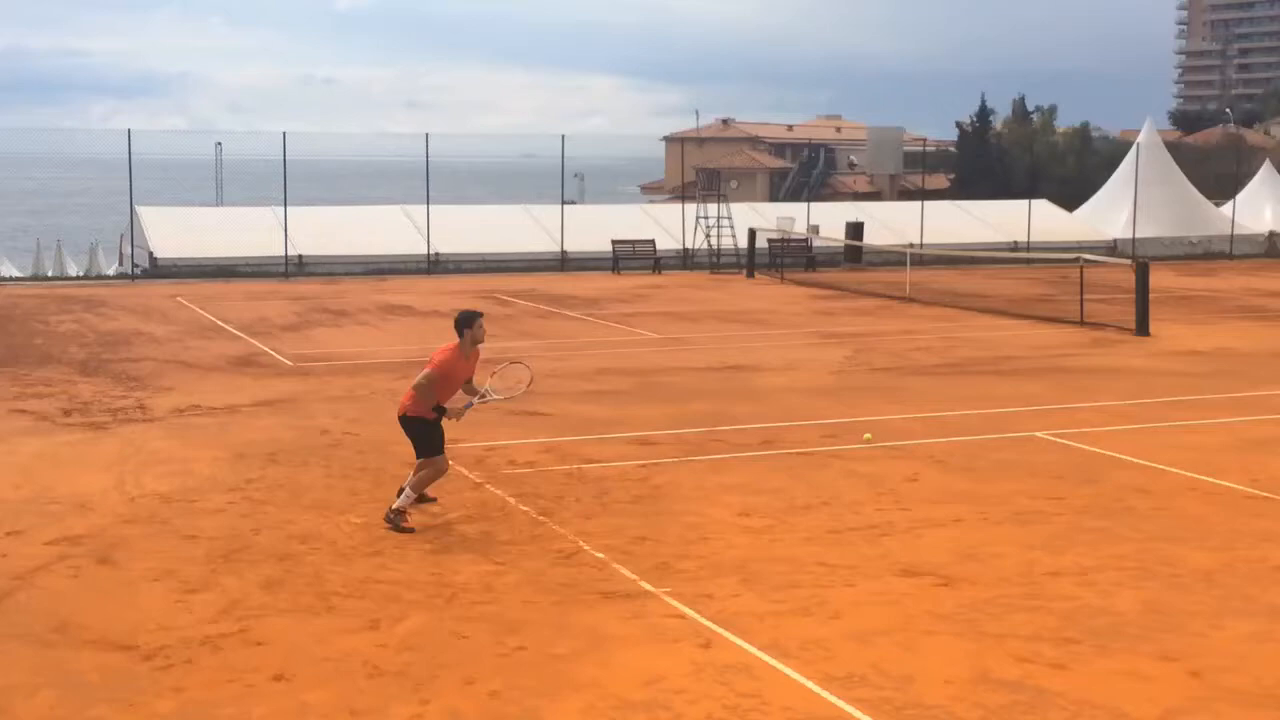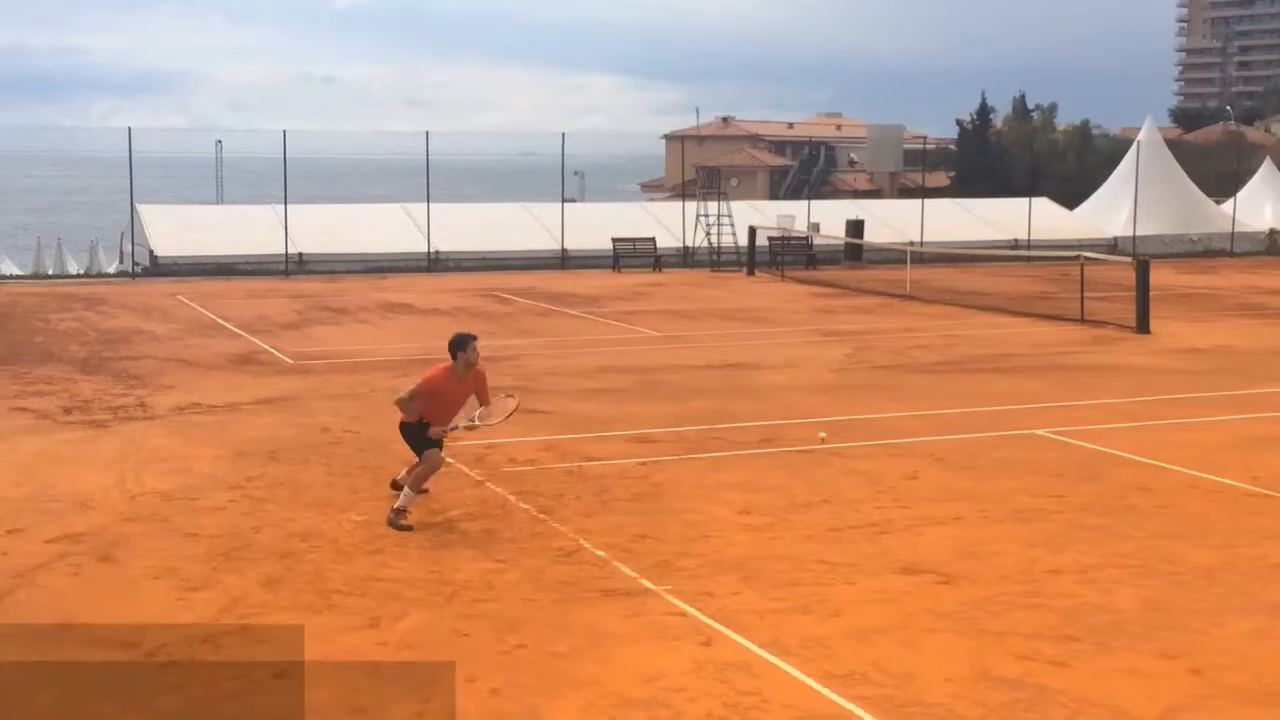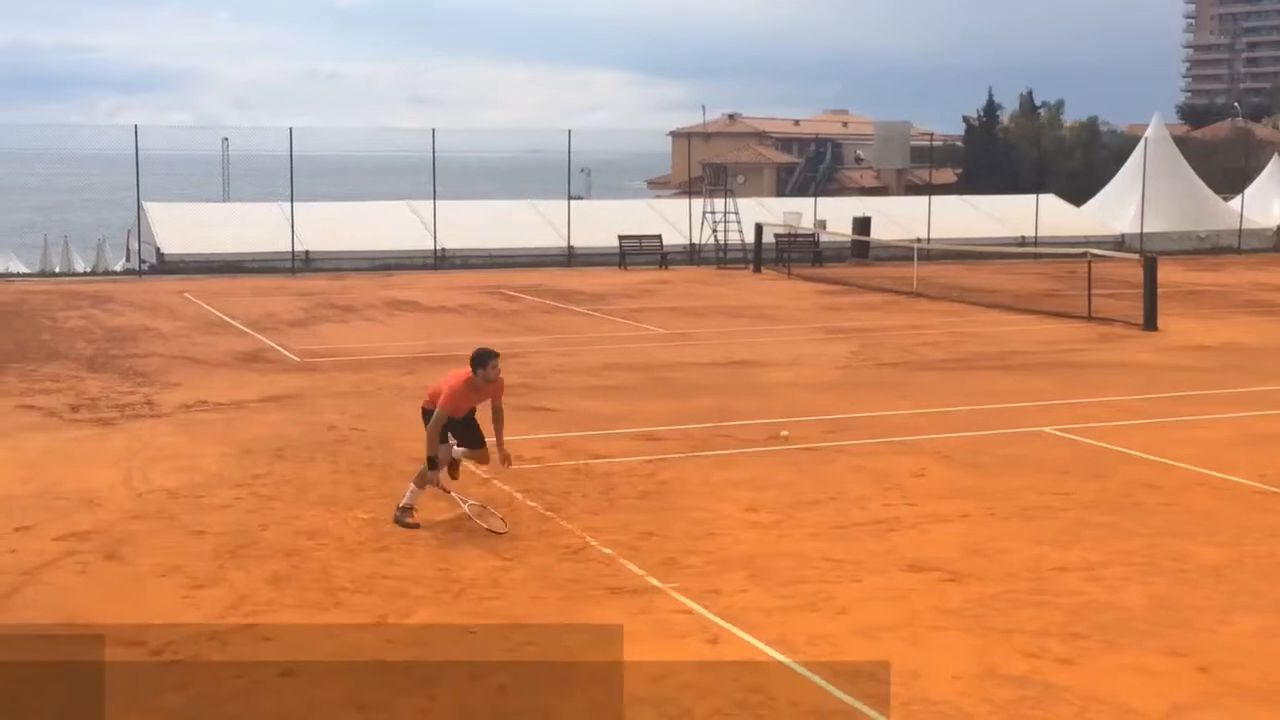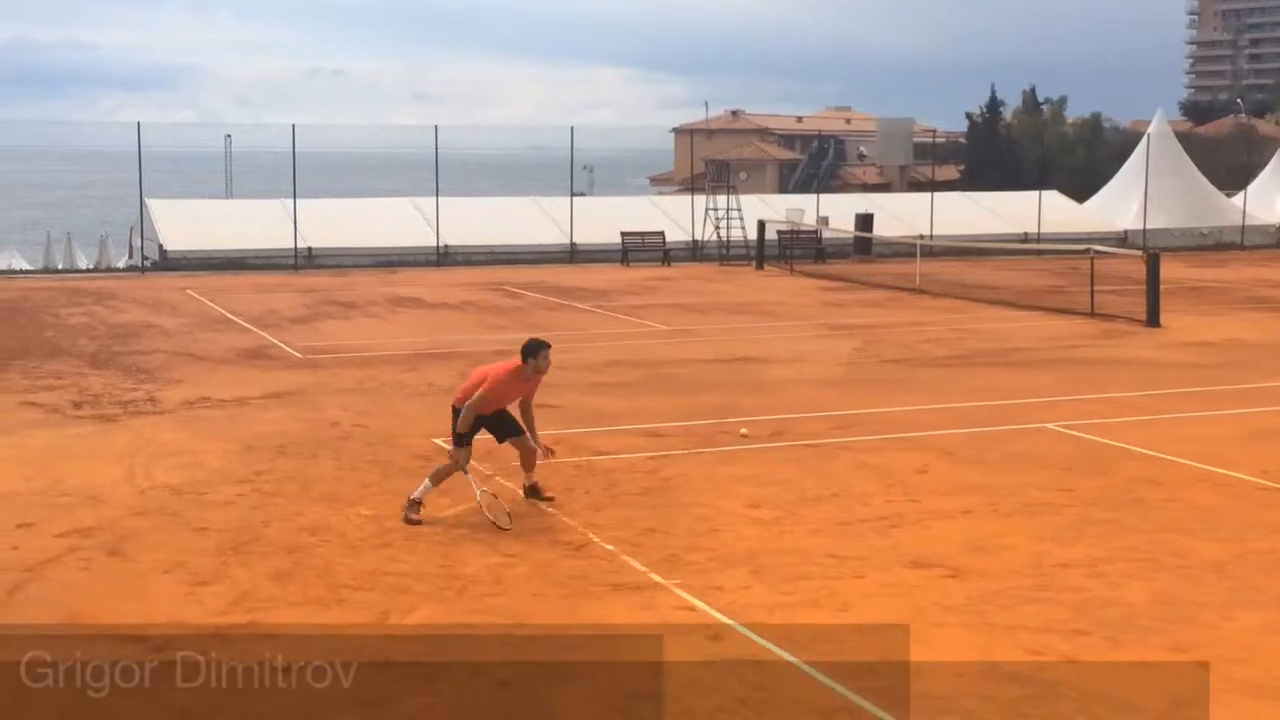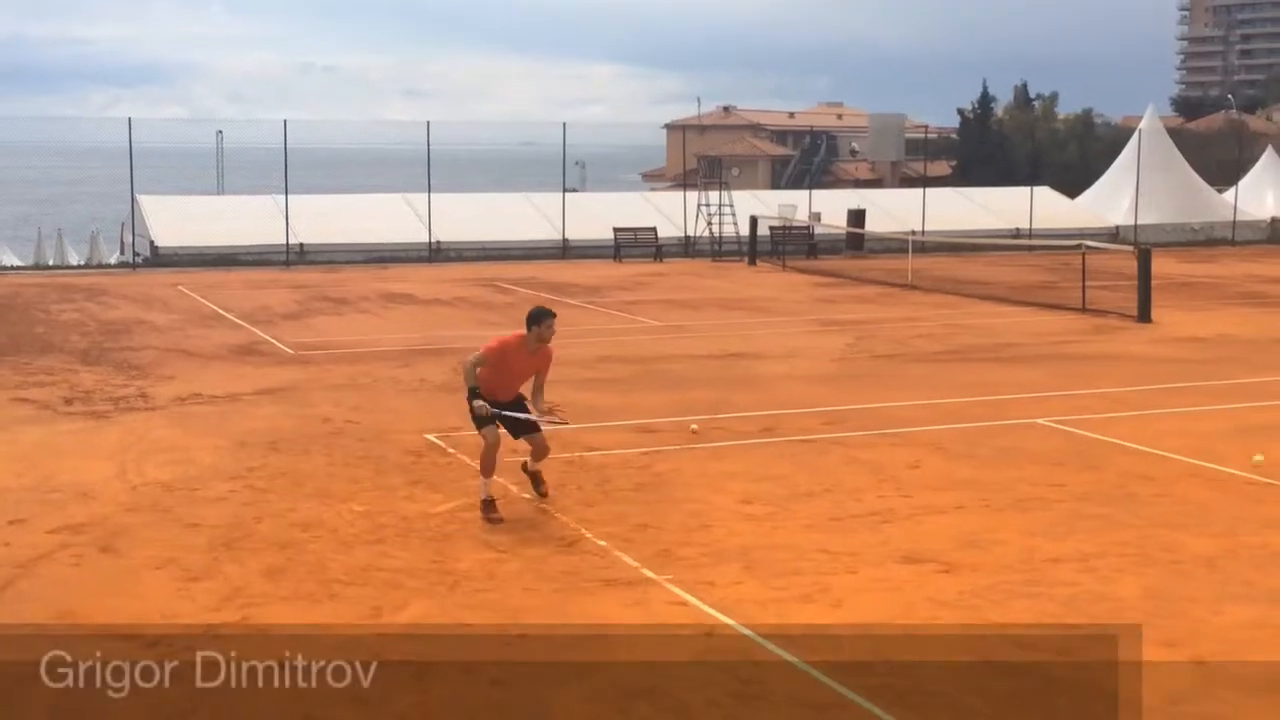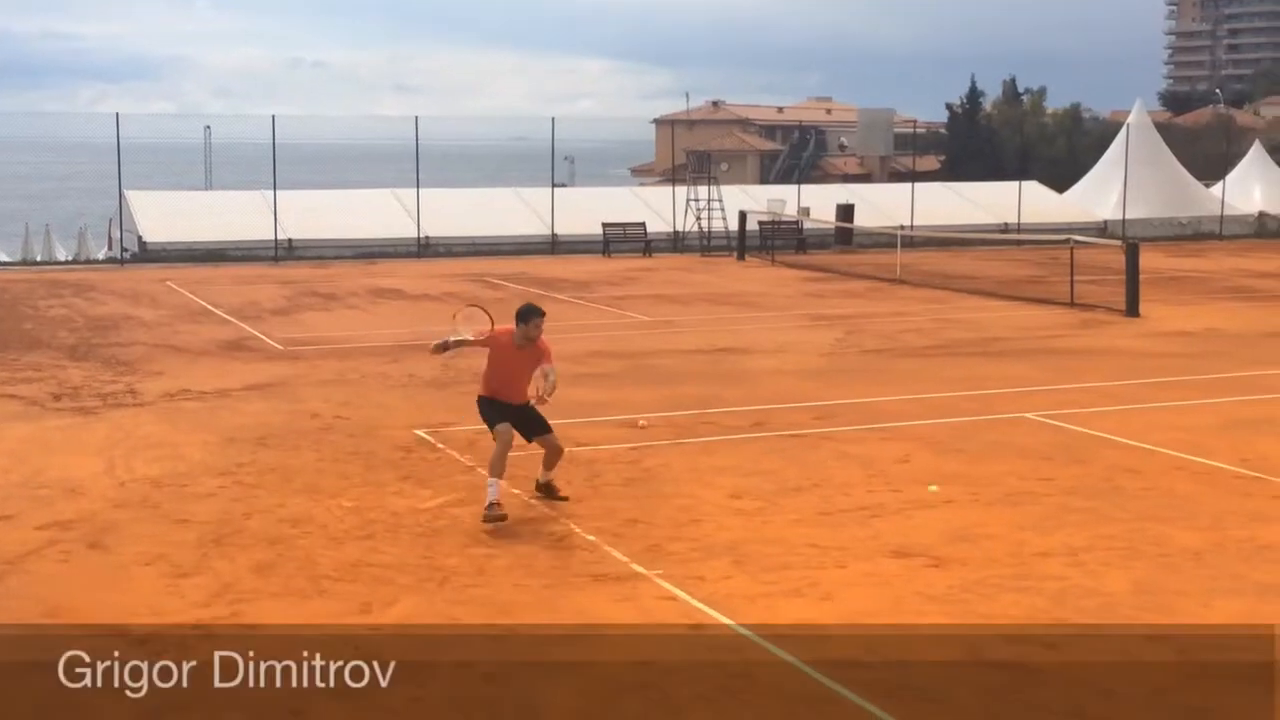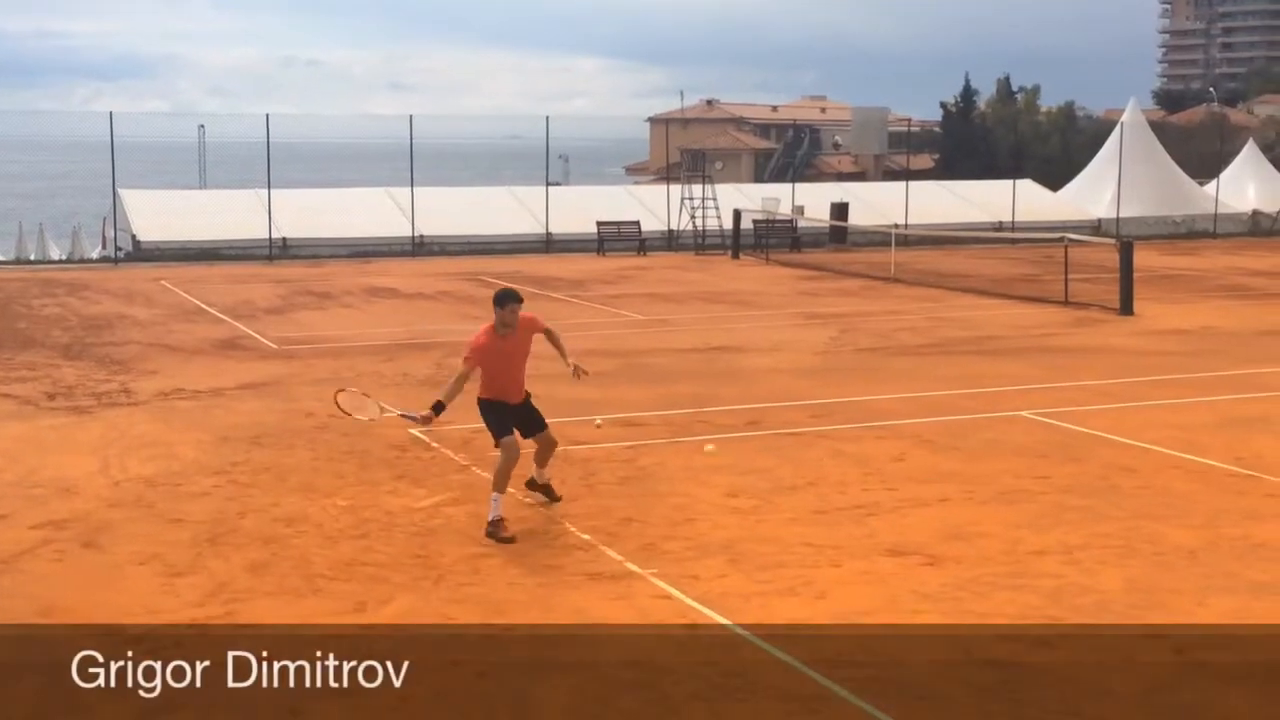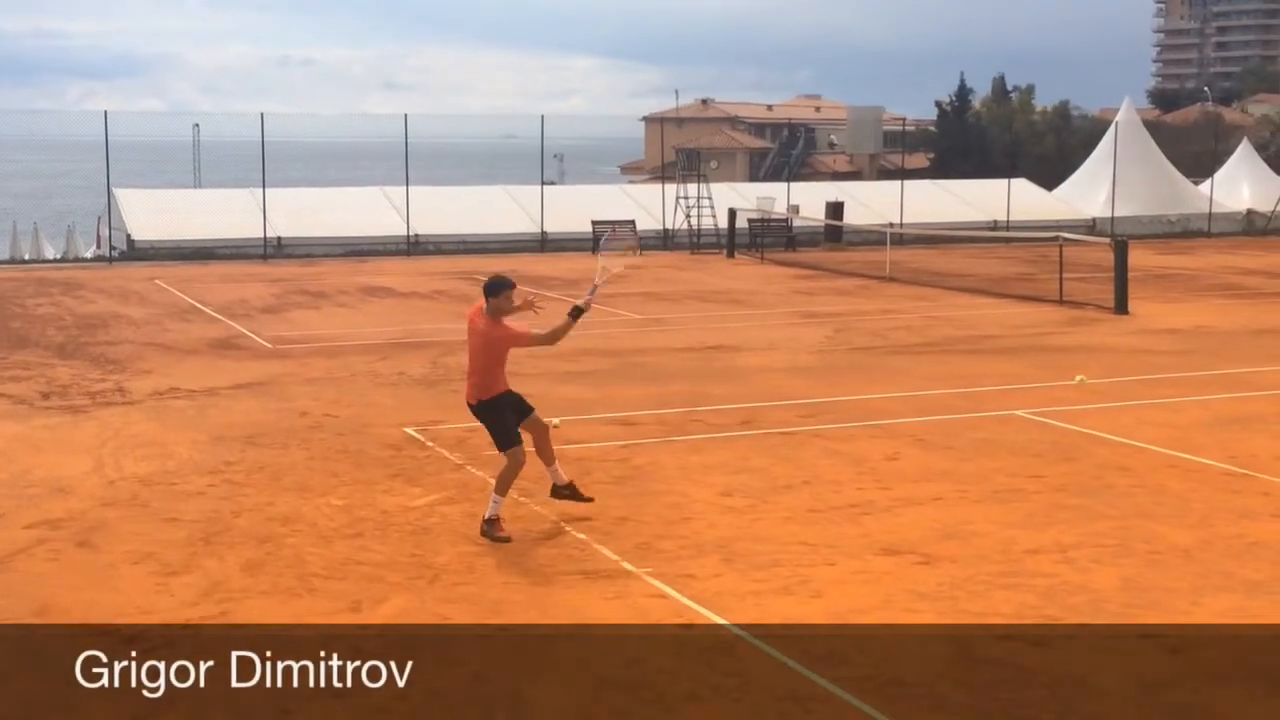
dt=0.2s
person 1, frame 1
left shoulder: (473, 354)
right shoulder: (447, 357)
left elbow: (468, 385)
right elbow: (418, 386)
left wrist: (478, 393)
right wrist: (443, 410)
left hip: (430, 413)
right hip: (414, 413)
left knee: (433, 461)
right knee: (440, 466)
left ankle: (412, 490)
right ankle: (397, 511)
person 1, frame 2
left shoulder: (478, 375)
right shoulder: (437, 375)
left elbow: (485, 407)
right elbow: (402, 401)
right wrist: (426, 428)
left hip: (439, 423)
right hip: (415, 423)
left knee: (429, 462)
right knee: (434, 462)
left ankle: (401, 482)
right ankle: (399, 509)
person 1, frame 3
left shoulder: (496, 383)
right shoulder: (456, 388)
left elbow: (497, 410)
right elbow: (433, 427)
left wrist: (501, 447)
right wrist: (431, 465)
left hip: (462, 410)
right hip: (435, 408)
left knee: (481, 457)
right knee: (441, 458)
left ankle: (455, 453)
right ankle: (405, 507)
person 1, frame 4
left shoulder: (536, 377)
right shoulder: (504, 377)
left elbow: (526, 407)
right elbow: (470, 407)
left wrist: (536, 440)
right wrist: (459, 445)
left hip: (494, 409)
right hip: (466, 406)
left knee: (529, 450)
right knee: (460, 459)
left ankle: (531, 485)
right ankle: (415, 500)
person 1, frame 5
left shoulder: (546, 353)
right shoulder: (508, 343)
left elbow: (538, 390)
right elbow: (471, 364)
left wrist: (541, 406)
right wrist: (474, 397)
left hip: (509, 399)
right hip: (483, 396)
left knee: (541, 446)
right knee: (492, 441)
left ankle: (531, 467)
right ankle: (487, 498)
person 1, frame 6
left shoulder: (541, 348)
right shoulder: (497, 337)
left elbow: (551, 378)
right elbow: (462, 341)
left wrist: (545, 394)
right wrist: (445, 345)
left hip: (520, 403)
right hip: (492, 400)
left knee: (555, 447)
right knee: (505, 438)
left ankle: (544, 482)
right ankle: (492, 505)
person 1, frame 7
left shoulder: (528, 322)
right shoulder: (483, 342)
left elbow: (550, 331)
right elbow: (460, 379)
left wrist: (567, 359)
right wrist: (436, 409)
left hip: (519, 398)
right hip: (495, 400)
left knee: (549, 443)
right knee: (511, 451)
left ankle: (540, 480)
right ankle: (494, 520)
person 1, frame 8
left shoulder: (479, 309)
right shoulder: (500, 333)
right elbow: (549, 339)
left wrist: (514, 307)
right wrist: (575, 314)
left hip: (497, 392)
right hip: (485, 401)
left knee: (540, 428)
right knee: (517, 457)
left ankle: (561, 485)
right ankle: (490, 520)
